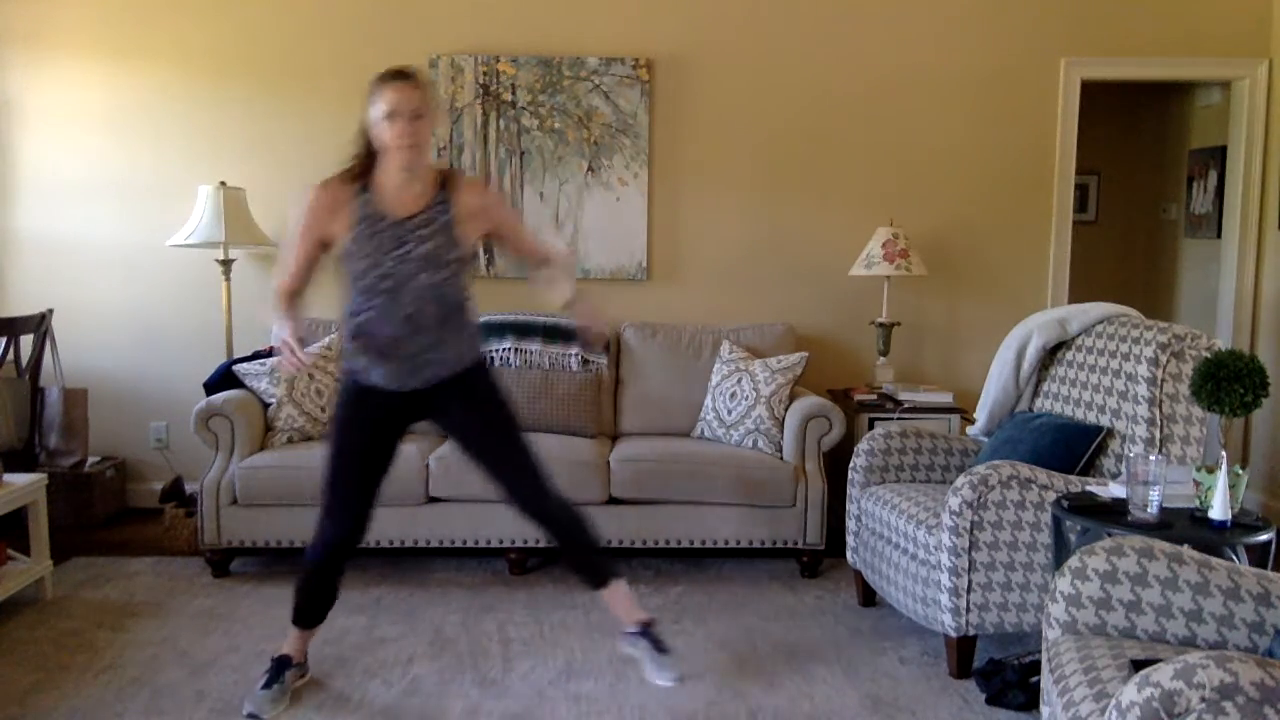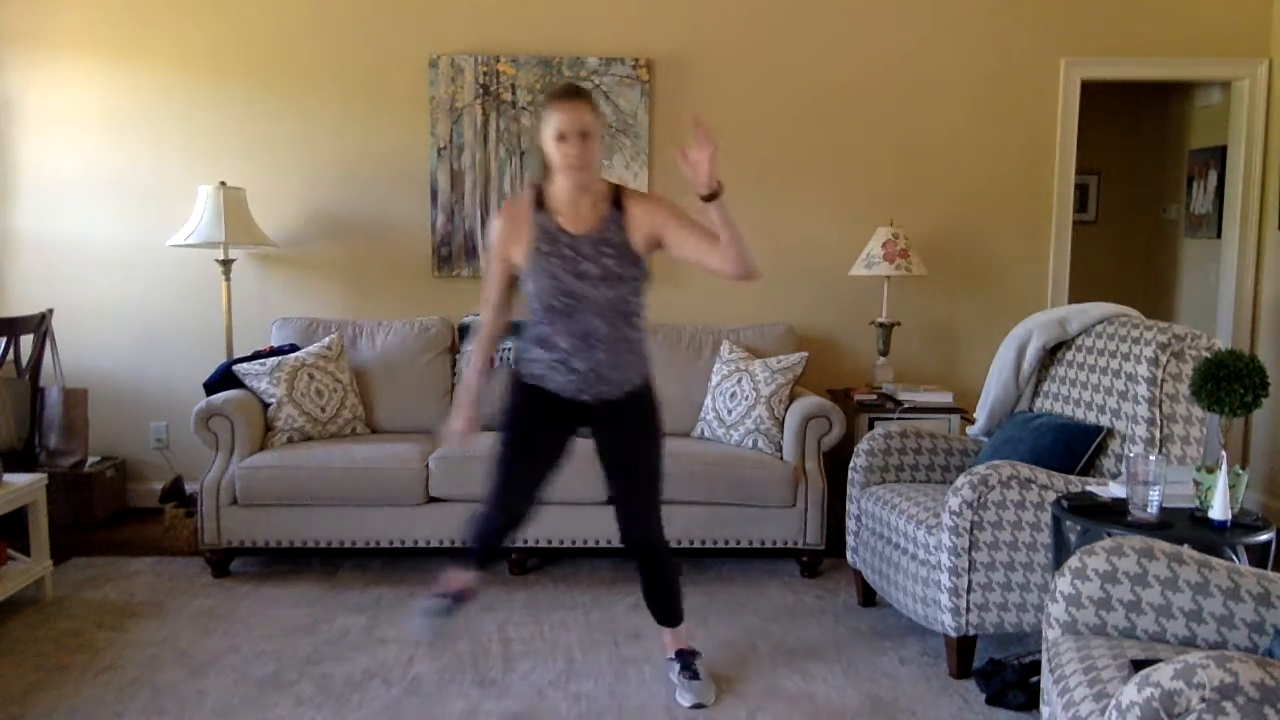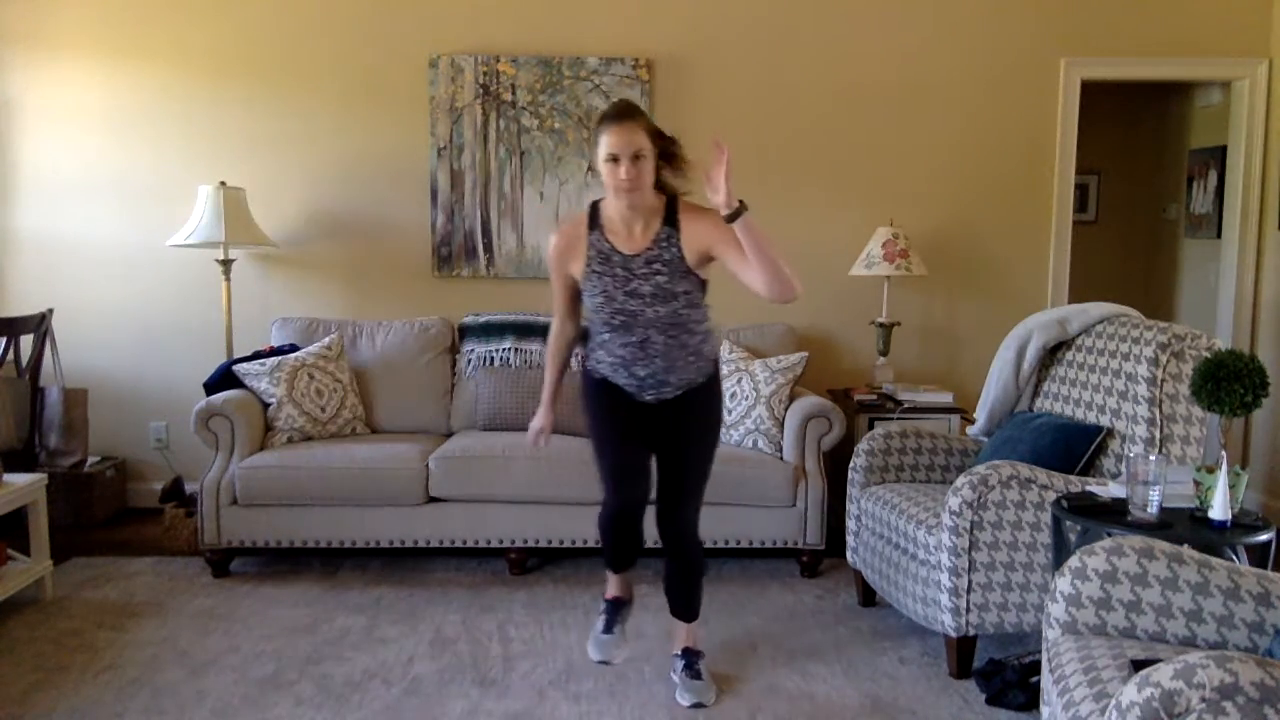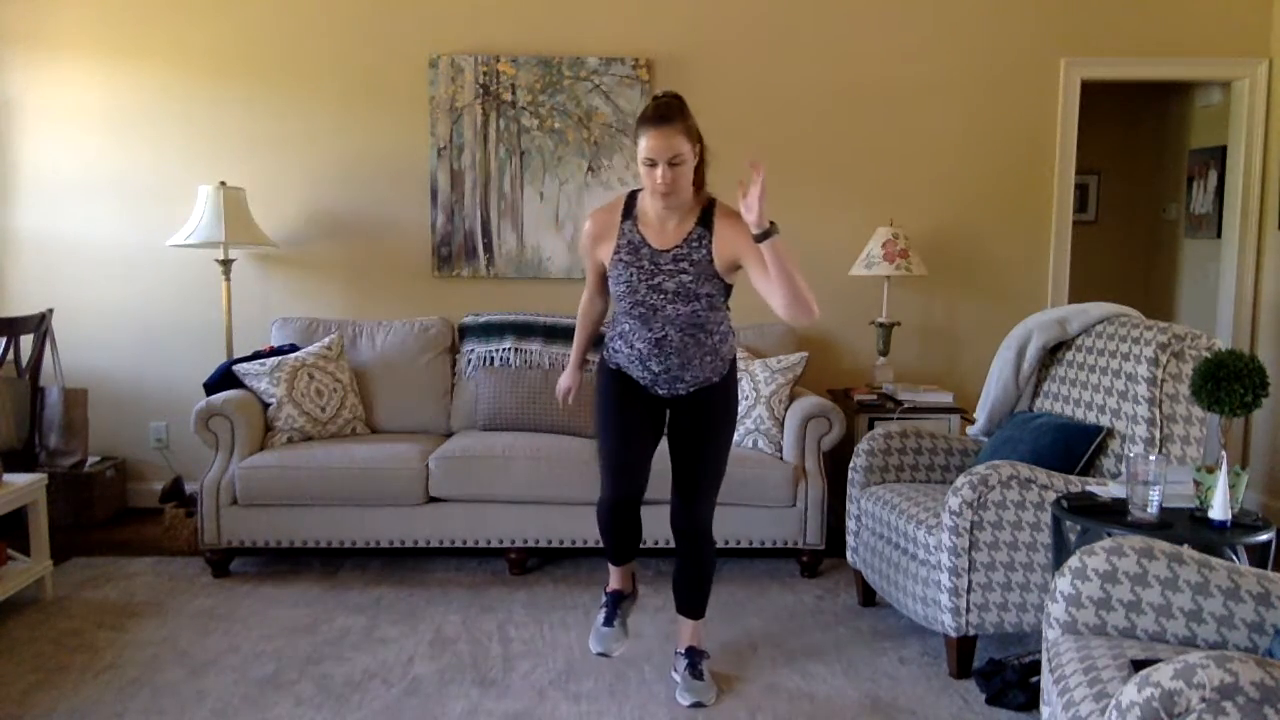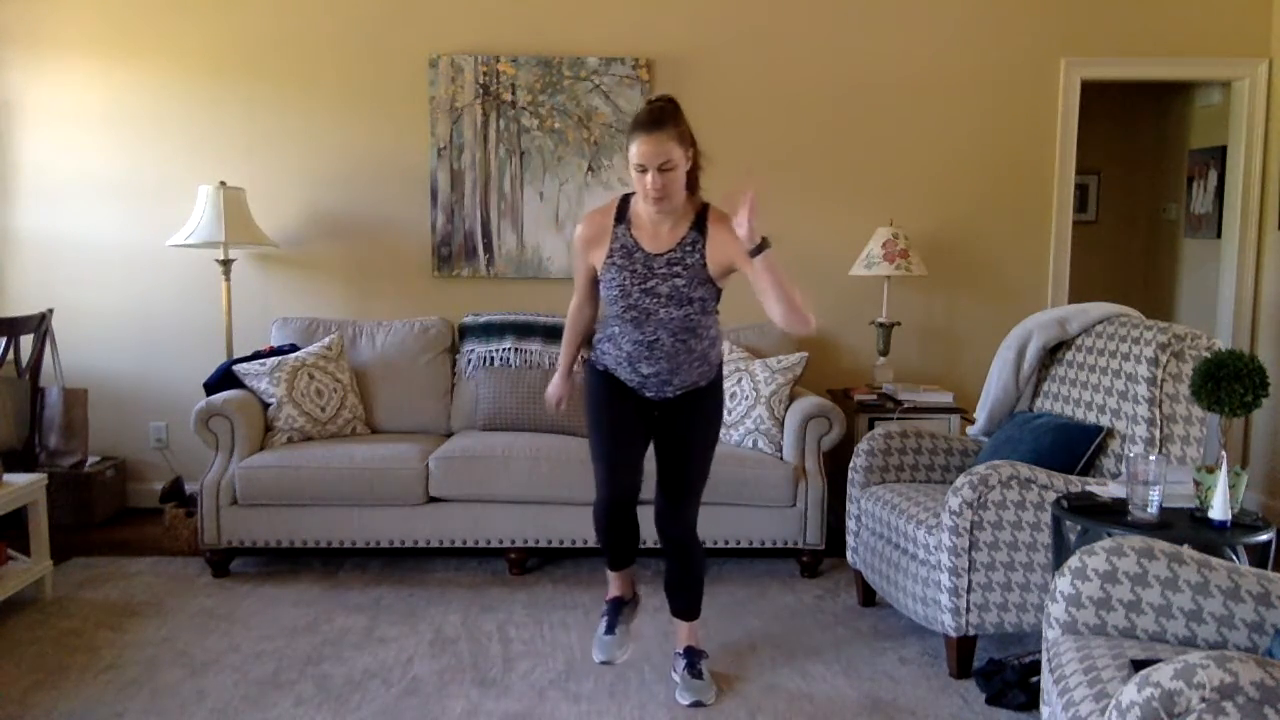
dt=0.3s
person 1, frame 1
left shoulder: (471, 200)
right shoulder: (333, 202)
left elbow: (541, 257)
right elbow: (285, 294)
left wrist: (567, 292)
right wrist: (288, 331)
left hip: (458, 378)
right hip: (371, 385)
left knee: (535, 495)
right knee: (337, 530)
left ankle: (632, 622)
right ankle: (292, 656)
person 1, frame 2
left shoulder: (644, 213)
right shoulder: (513, 223)
left elbow: (742, 268)
right elbow: (493, 316)
left wrist: (709, 193)
right wrist: (465, 401)
left hip: (626, 394)
right hip: (542, 390)
left knee: (643, 531)
right knee: (506, 509)
left ankle: (680, 650)
right ankle: (462, 576)
person 1, frame 3
left shoulder: (698, 225)
right shoulder: (570, 239)
left elbow: (783, 292)
right elbow: (564, 320)
left wrist: (734, 211)
right wrist: (546, 401)
left hip: (690, 390)
right hip: (612, 387)
left knee: (679, 521)
right knee: (626, 499)
left ankle: (687, 649)
right ankle: (616, 594)
person 1, frame 4
left shoulder: (729, 229)
right shoulder: (603, 224)
left elbow: (802, 314)
left wrist: (763, 229)
right wrist: (574, 361)
left hip: (706, 386)
right hip: (627, 376)
left knee: (692, 517)
right knee: (619, 492)
left ankle: (690, 649)
right ankle: (620, 588)
person 1, frame 5
left shoulder: (722, 234)
right shoulder: (595, 229)
left elbow: (799, 324)
left wrist: (755, 246)
right wrist: (562, 370)
left hip: (693, 389)
right hip: (615, 379)
left knee: (677, 521)
right knee: (615, 495)
left ankle: (688, 649)
right ankle: (620, 594)
